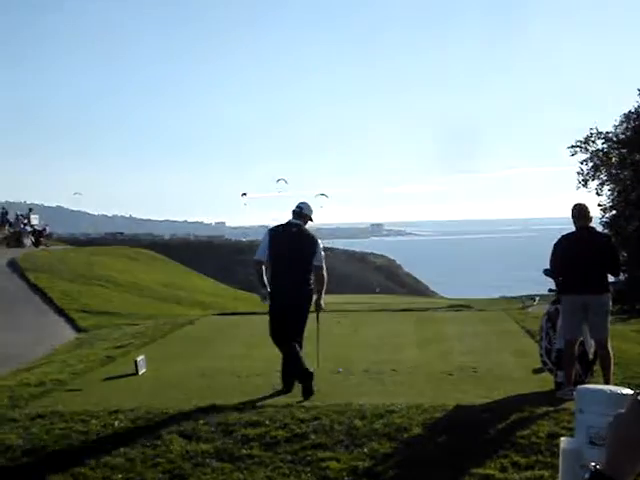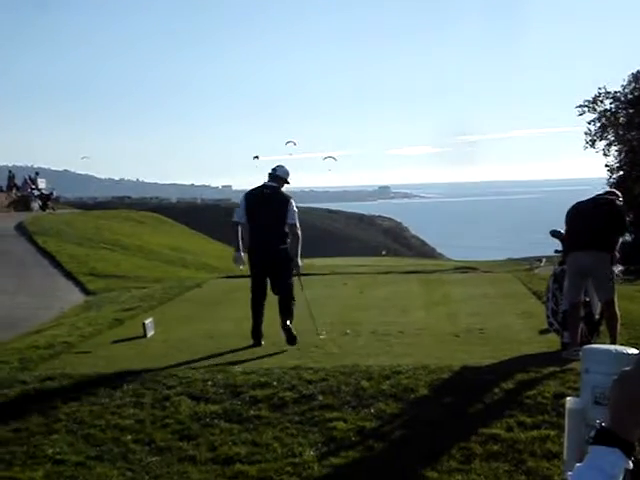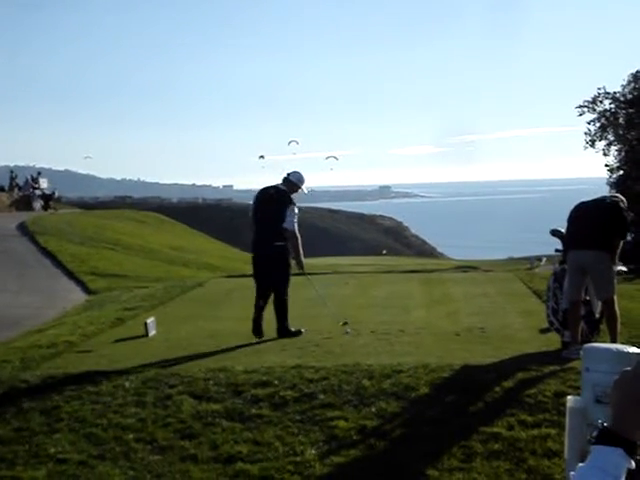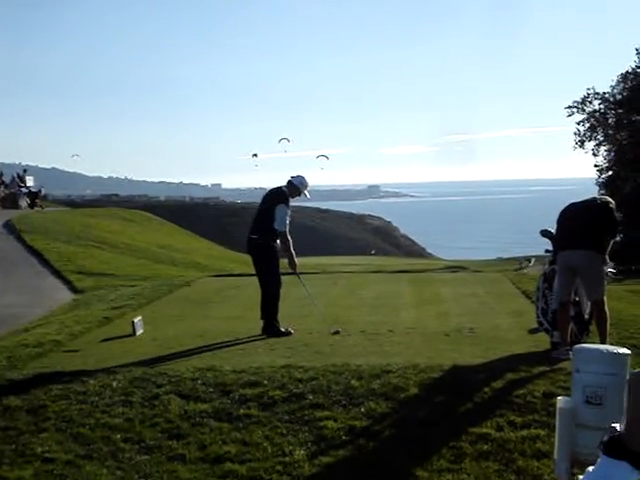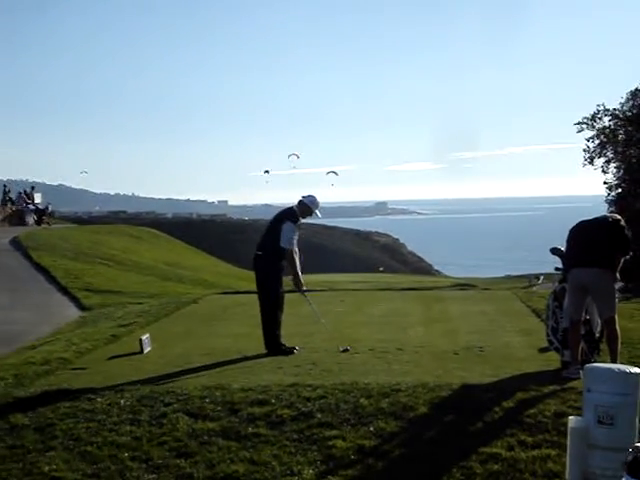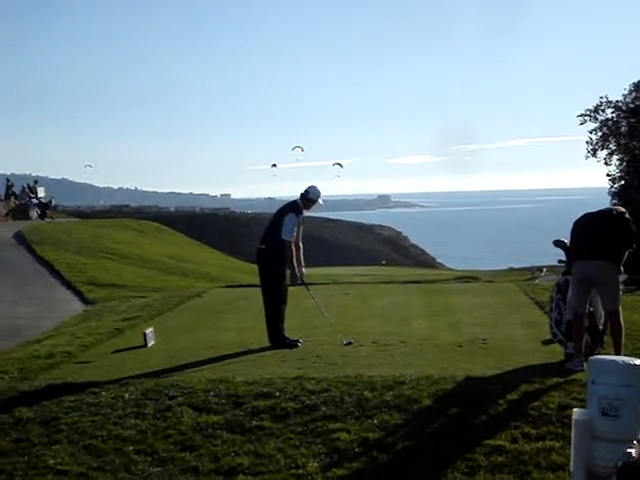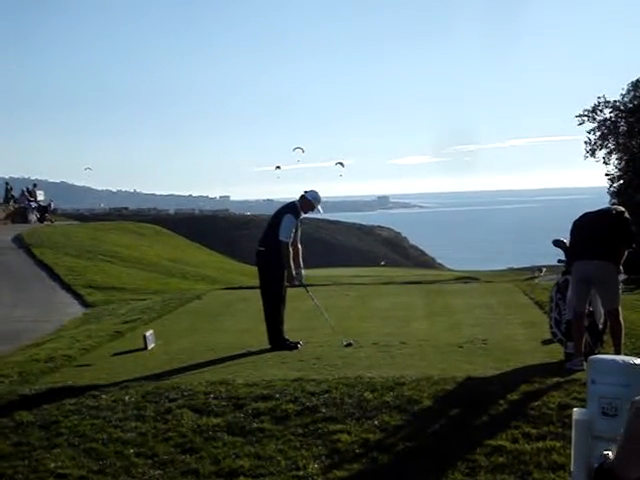
dt=0.7s
person 1, frame 1
left shoulder: (272, 233)
right shoulder: (312, 240)
left elbow: (259, 263)
right elbow: (320, 272)
left wrist: (264, 287)
right wrist: (320, 297)
left hip: (279, 292)
right hip: (303, 293)
left knee: (280, 337)
right knee: (295, 337)
left ankle: (304, 374)
right ankle: (288, 381)
person 1, frame 2
left shoulder: (249, 196)
right shoulder: (286, 199)
left elbow: (237, 225)
right elbow: (295, 230)
left wrist: (238, 251)
right wrist: (297, 257)
left hip: (257, 252)
right hip: (281, 252)
left knee: (258, 295)
right knee: (285, 292)
left ankle: (257, 337)
right ankle: (287, 323)
person 1, frame 3
left shoulder: (262, 193)
right shoulder: (288, 203)
left elbow: (254, 219)
right elbow: (292, 234)
right wrist: (299, 258)
left hip: (259, 246)
right hip: (277, 249)
left knee: (263, 287)
right knee: (280, 289)
left ankle: (257, 320)
right ankle: (283, 328)
person 1, frame 4
left shoulder: (274, 193)
right shoulder: (282, 203)
right elbow: (283, 234)
left wrist: (277, 244)
right wrist: (291, 258)
left hip: (257, 242)
right hip: (264, 244)
left knee: (268, 285)
right knee: (273, 285)
left ankle: (269, 324)
right ankle: (272, 326)
person 1, frame 5
left shoulder: (294, 218)
right shoulder: (289, 220)
left elbow: (293, 249)
right elbow: (289, 253)
left wrist: (298, 275)
right wrist: (297, 277)
left hip: (271, 262)
right hip: (266, 263)
left knee: (275, 304)
right knee: (272, 305)
left ankle: (275, 343)
right ankle: (274, 346)
person 1, frame 6
left shoulder: (297, 212)
right shoulder: (292, 214)
left elbow: (297, 243)
right elbow: (288, 246)
left wrist: (301, 268)
right wrist: (294, 272)
left hip: (275, 256)
right hip: (270, 257)
left knee: (279, 298)
right knee: (275, 299)
left ankle: (278, 336)
right ankle: (277, 339)
person 1, frame 7
left shoulder: (296, 214)
right shoulder: (290, 214)
left elbow: (296, 244)
right elbow: (285, 246)
left wrist: (299, 269)
right wrist: (290, 272)
left hip: (274, 258)
right hip: (269, 258)
left knee: (277, 300)
right knee: (274, 300)
left ankle: (278, 338)
right ankle: (277, 340)
person 2, frame 1
left shoulder: (563, 242)
right shoulder: (605, 240)
left elbow: (555, 270)
right elbow: (615, 270)
left hip: (571, 295)
right hip: (598, 295)
left knee: (570, 343)
right knee: (602, 343)
left ankle: (568, 387)
right ankle: (608, 387)
person 2, frame 2
left shoulder: (576, 207)
right shoulder: (614, 205)
right elbow: (618, 232)
right wrist: (612, 252)
left hip: (574, 256)
right hip: (600, 255)
left knee: (574, 303)
right knee: (609, 302)
left ankle: (574, 347)
person 2, frame 3
left shoulder: (580, 207)
right shoulder: (617, 206)
left elbow: (569, 233)
right elbow: (620, 235)
right wrist: (614, 257)
left hip: (574, 254)
right hip: (599, 254)
left knee: (574, 302)
right knee: (608, 301)
left ankle: (575, 346)
right ankle: (614, 345)
person 2, frame 4
left shoulder: (568, 209)
right shoulder: (605, 205)
left elbow: (559, 234)
right elbow: (611, 232)
right wrist: (604, 255)
left hip: (564, 254)
right hip: (589, 254)
left knee: (563, 302)
right knee: (598, 302)
left ankle: (564, 347)
person 2, frame 5
left shoulder: (578, 227)
right shoulder: (614, 223)
left elbow: (568, 254)
right elbow: (623, 249)
right wrist: (614, 273)
left hip: (575, 273)
right hip: (601, 273)
left knee: (574, 322)
right knee: (610, 321)
left ankle: (575, 366)
person 2, frame 6
left shoulder: (582, 220)
right shoulder: (621, 216)
left elbow: (572, 246)
right elbow: (626, 244)
right wrist: (618, 266)
left hip: (580, 266)
right hip: (605, 266)
left knee: (578, 314)
right knee: (614, 314)
left ankle: (578, 358)
person 2, frame 7
left shoulder: (582, 219)
right shoulder: (620, 216)
left elbow: (572, 246)
right elbow: (626, 244)
right wrist: (617, 265)
left hip: (579, 266)
right hip: (605, 265)
left knee: (578, 313)
right knee: (613, 313)
left ankle: (578, 358)
right ankle: (618, 357)
